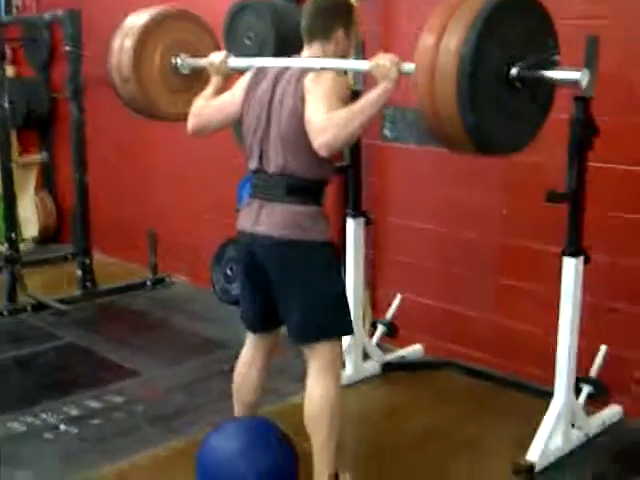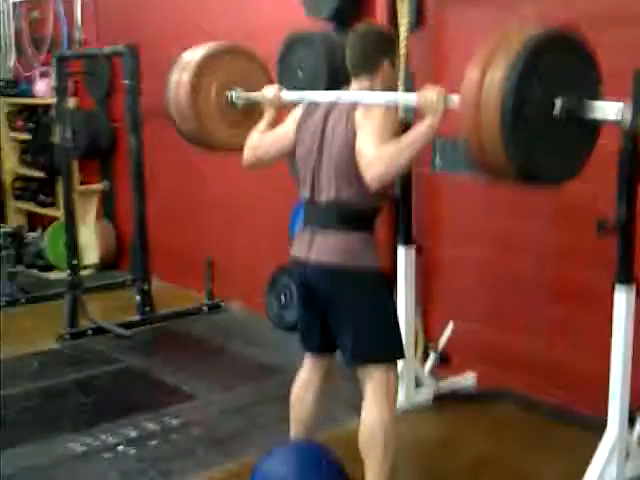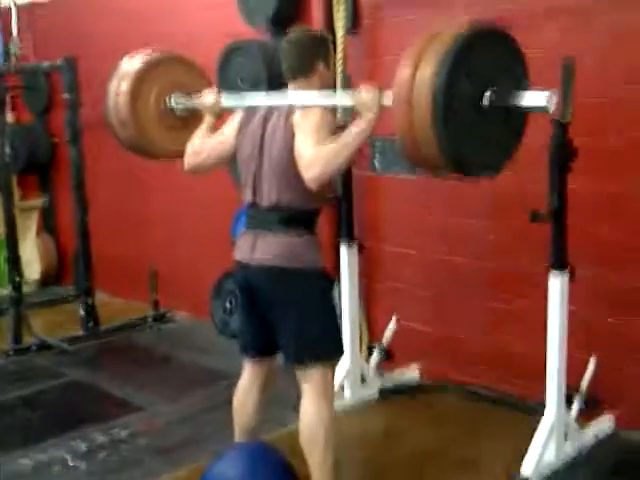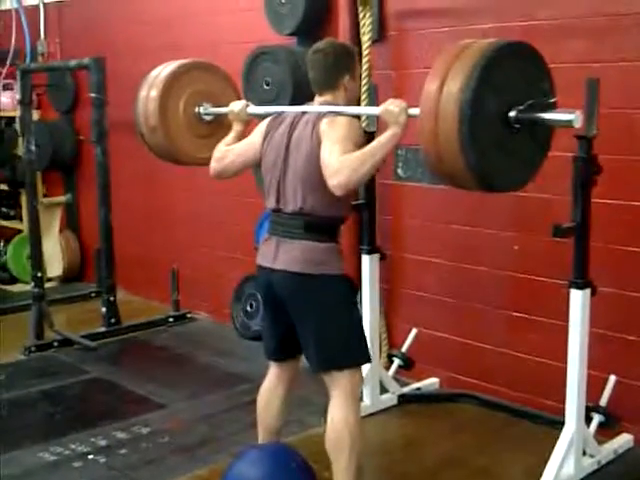
dt=0.4s
person 1, frame 1
left shoulder: (256, 75)
right shoulder: (325, 79)
left elbow: (196, 122)
right elbow: (325, 139)
left wrist: (216, 78)
right wrist: (381, 88)
left hip: (253, 224)
right hip: (298, 228)
left knee: (259, 339)
right knee: (324, 358)
person 1, frame 2
left shoulder: (309, 110)
right shoulder: (374, 112)
left elbow: (252, 154)
right elbow: (376, 171)
left wrist: (269, 110)
right wrist: (430, 121)
left hip: (307, 251)
right hip: (351, 257)
left knee: (315, 361)
right knee: (380, 381)
person 1, frame 3
left shoulder: (247, 114)
right shoulder: (312, 114)
left elbow: (193, 160)
right elbow: (315, 171)
left wrist: (209, 117)
right wrist: (365, 120)
left hip: (249, 254)
right hip: (292, 259)
left knee: (256, 365)
right knee: (317, 381)
person 1, frame 4
left shoulder: (274, 123)
right shoulder: (339, 123)
left elbow: (219, 165)
right elbow: (340, 179)
left wrist: (237, 125)
right wrist: (392, 132)
left hip: (271, 261)
right hip: (314, 266)
left knee: (280, 369)
right knee: (345, 387)
